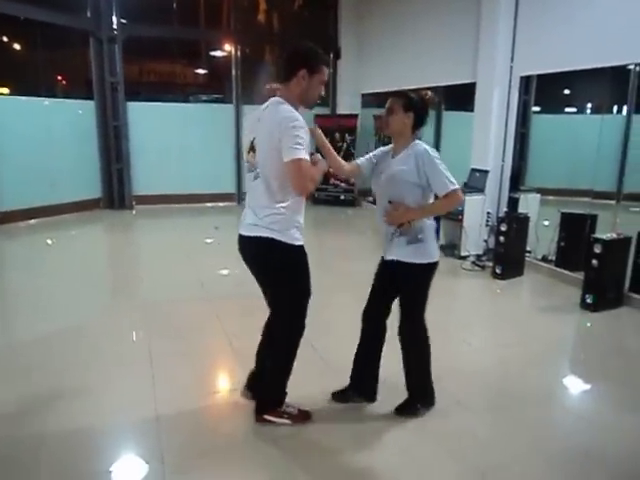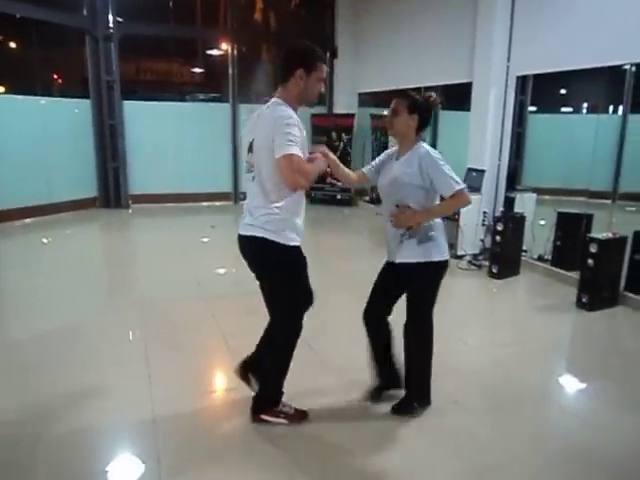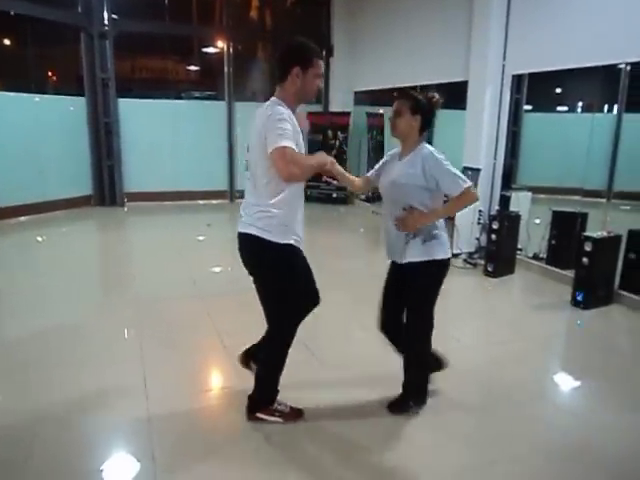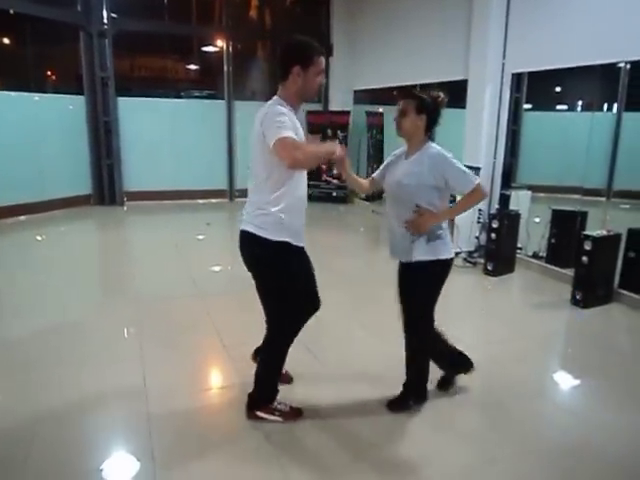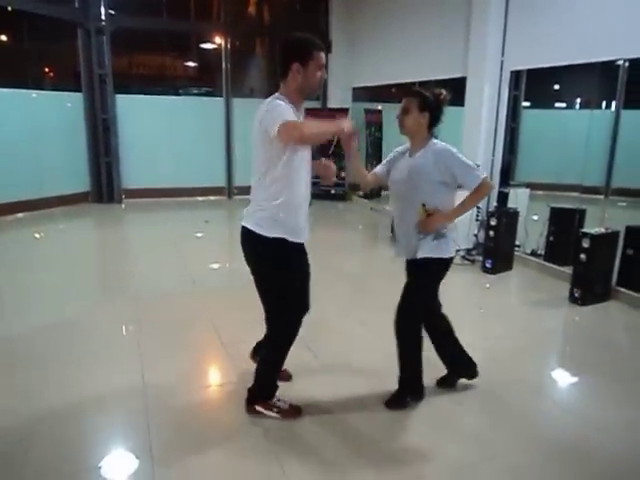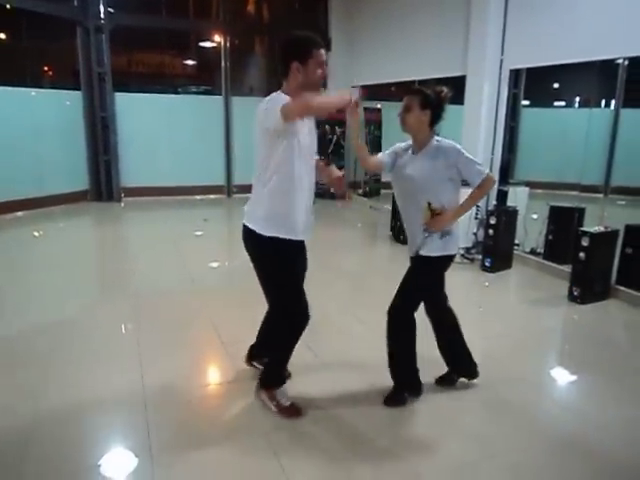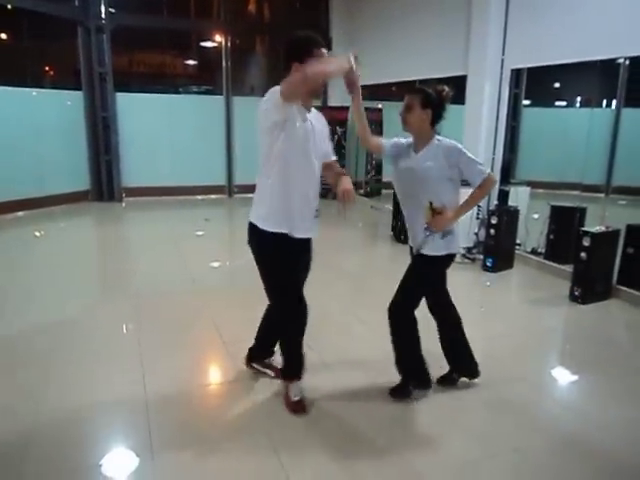
dt=0.1s
person 1, frame 1
left shoulder: (264, 113)
right shoulder: (290, 120)
right elbow: (303, 183)
right wrist: (320, 165)
left hip: (254, 235)
right hip: (278, 241)
left knee: (283, 313)
right knee: (291, 322)
left ankle: (259, 383)
right ankle: (270, 404)
person 1, frame 2
left shoulder: (266, 114)
right shoulder: (285, 119)
right elbow: (295, 179)
right wrist: (318, 163)
left hip: (255, 235)
right hip: (275, 241)
left knee: (298, 304)
right knee: (289, 322)
left ankle: (254, 366)
right ankle: (267, 404)
person 1, frame 3
left shoulder: (280, 115)
right shoulder: (277, 117)
right elbow: (288, 170)
left wrist: (310, 160)
right wrist: (320, 161)
left hip: (278, 236)
right hip: (267, 239)
left knee: (306, 299)
right knee: (285, 318)
left ankle: (257, 355)
right ankle: (262, 402)
person 1, frame 4
left shoulder: (284, 114)
right shoulder: (277, 115)
right elbow: (296, 158)
left wrist: (318, 150)
right wrist: (330, 149)
left hip: (281, 236)
right hip: (268, 238)
left knee: (306, 302)
right knee: (285, 318)
left ankle: (266, 355)
right ankle: (262, 401)
person 1, frame 5
left shoulder: (294, 115)
right shoulder: (274, 110)
right elbow: (302, 134)
left wrist: (321, 166)
right wrist: (341, 127)
left hip: (289, 234)
right hip: (267, 235)
left knee: (290, 306)
right knee: (289, 314)
left ankle: (266, 353)
right ankle: (261, 396)
person 1, frame 6
left shoulder: (300, 115)
right shoulder: (275, 106)
right elbow: (307, 106)
left wrist: (328, 171)
right wrist: (346, 99)
left hip: (290, 231)
right hip: (268, 233)
left knee: (287, 305)
right knee: (294, 310)
left ankle: (261, 354)
right ankle: (271, 383)
person 1, frame 7
left shoulder: (318, 120)
right shoulder: (277, 108)
left elbow: (329, 164)
right elbow: (306, 75)
left wrist: (342, 180)
right wrist: (343, 64)
left hip: (302, 232)
right hip: (270, 231)
left knee: (285, 303)
right knee: (293, 307)
left ankle: (258, 354)
right ankle: (292, 375)
person 2, frame 1
left shoulder: (423, 155)
right shoulder: (382, 156)
left elbow: (455, 198)
right elbow: (345, 170)
left wrist: (412, 213)
right wrist: (319, 138)
left hip: (418, 256)
right hip: (392, 254)
left knee: (411, 325)
right knee: (372, 318)
left ankle: (422, 395)
right ankle: (362, 385)
person 2, frame 2
left shoulder: (426, 157)
right shoulder: (388, 158)
left elbow: (462, 197)
right elbow: (352, 180)
left wrist: (419, 216)
right wrist: (328, 157)
left hip: (426, 256)
right hip: (398, 255)
left knee: (417, 324)
right knee: (373, 314)
left ankle: (418, 395)
right ankle: (388, 378)
person 2, frame 3
left shoulder: (428, 159)
right shoulder: (391, 158)
left elbow: (468, 195)
right elbow: (360, 185)
left wrist: (427, 217)
right wrist: (334, 171)
left hip: (429, 256)
right hip: (401, 256)
left knee: (416, 324)
right knee: (389, 322)
left ankle: (415, 392)
right ankle: (428, 362)
person 2, frame 4
left shoulder: (437, 158)
right shoulder: (396, 158)
left elbow: (478, 192)
right elbow: (366, 187)
left wrist: (438, 217)
right wrist: (344, 169)
left hip: (432, 255)
right hip: (407, 255)
left knee: (418, 322)
right knee: (415, 322)
left ankle: (414, 390)
right ankle: (456, 362)
person 2, frame 5
left shoulder: (443, 155)
right shoulder: (398, 157)
left elbow: (484, 186)
right elbow: (366, 180)
left wrist: (447, 217)
right wrist: (351, 149)
left hip: (434, 251)
right hip: (414, 251)
left knee: (406, 317)
right knee: (429, 314)
left ankle: (411, 387)
right ankle: (462, 365)
person 2, frame 6
left shoulder: (447, 151)
right shoulder: (400, 152)
left elbow: (487, 182)
right elbow: (367, 164)
left wrist: (453, 214)
right wrist: (354, 126)
left hip: (438, 247)
right hip: (419, 247)
left knee: (399, 312)
right knee: (437, 308)
left ankle: (407, 384)
right ankle: (463, 365)
person 2, frame 7
left shoulder: (448, 150)
right shoulder: (401, 147)
left elbow: (487, 182)
right elbow: (368, 140)
left wrist: (455, 212)
right wrist: (356, 97)
left hip: (438, 248)
right hip: (420, 246)
left knee: (399, 308)
right knee: (440, 305)
left ankle: (415, 378)
right ankle: (463, 366)
